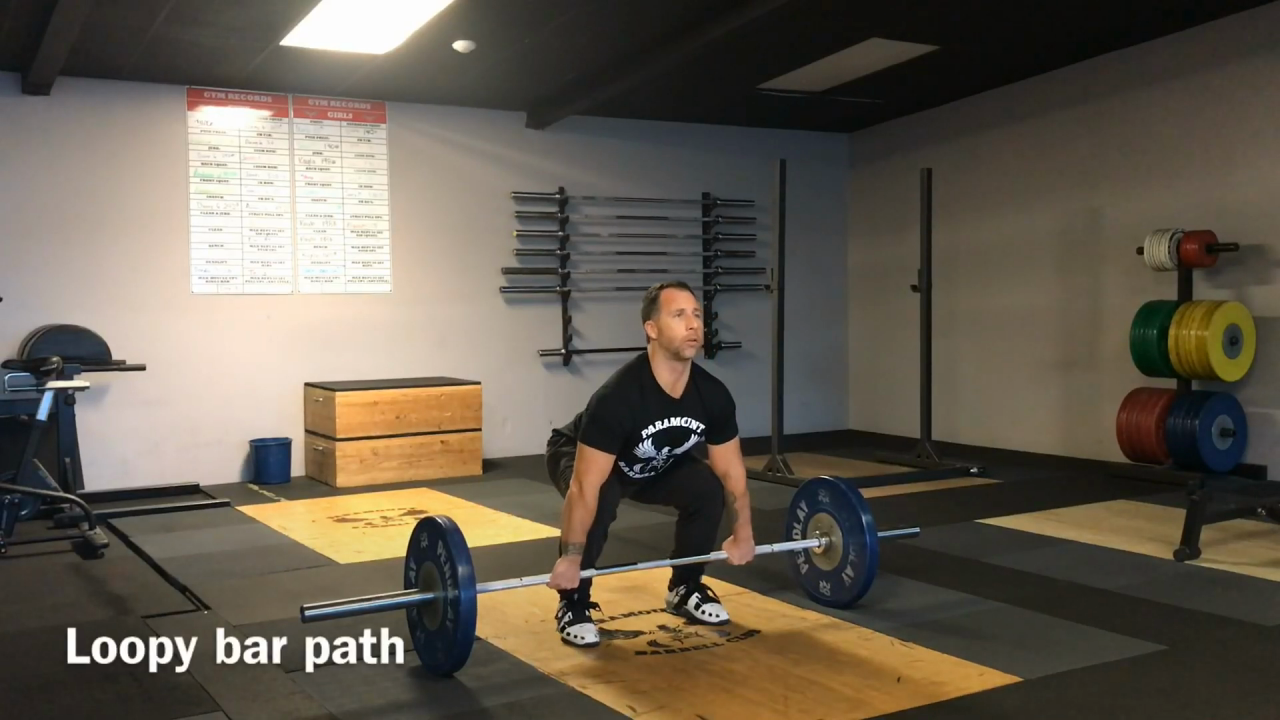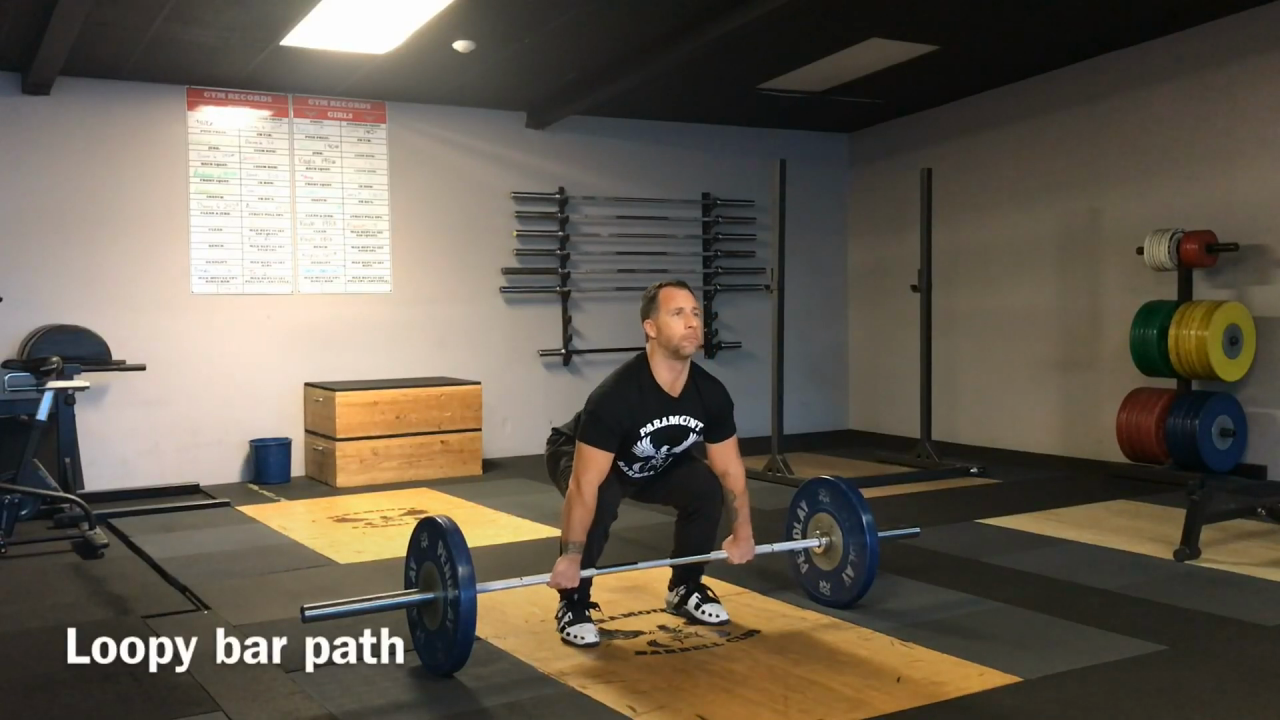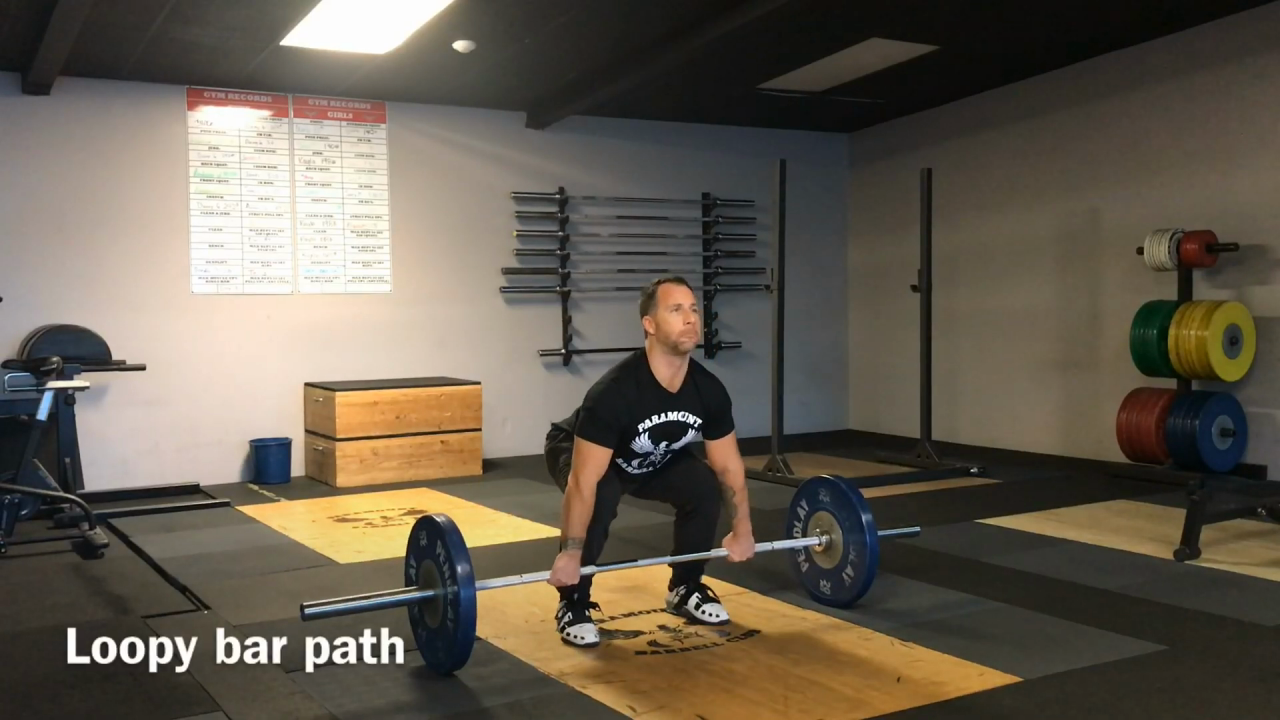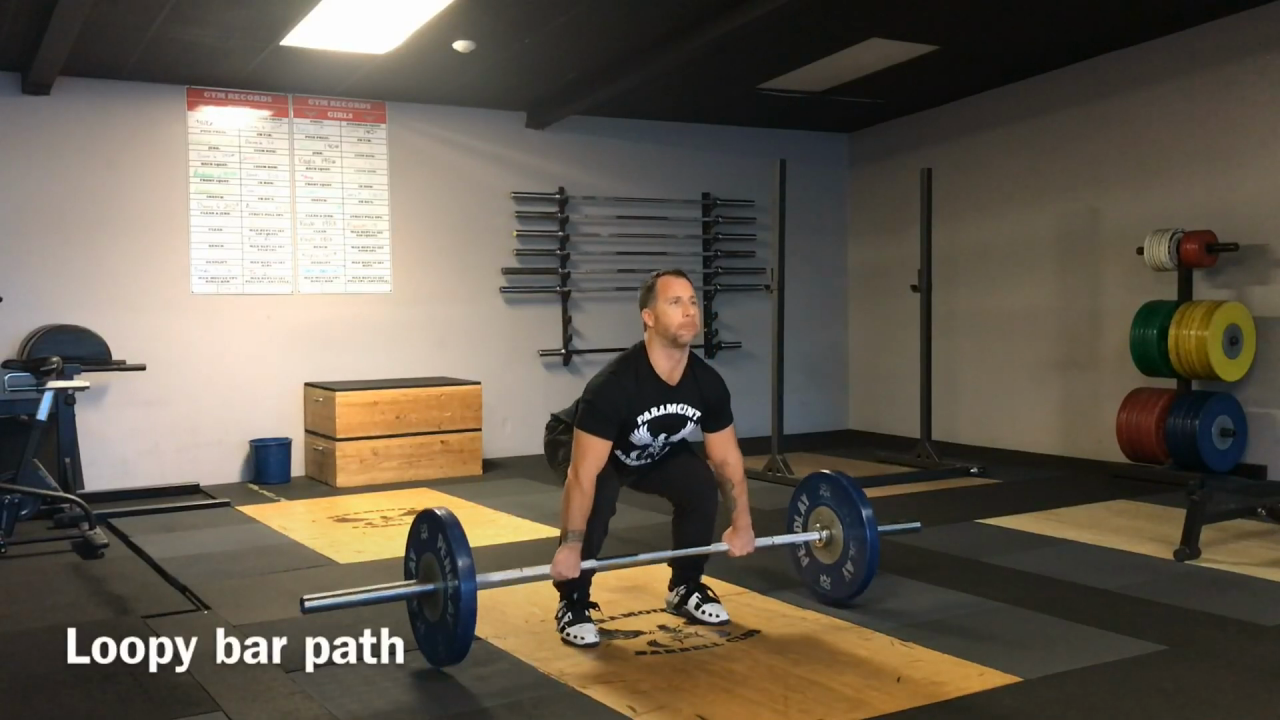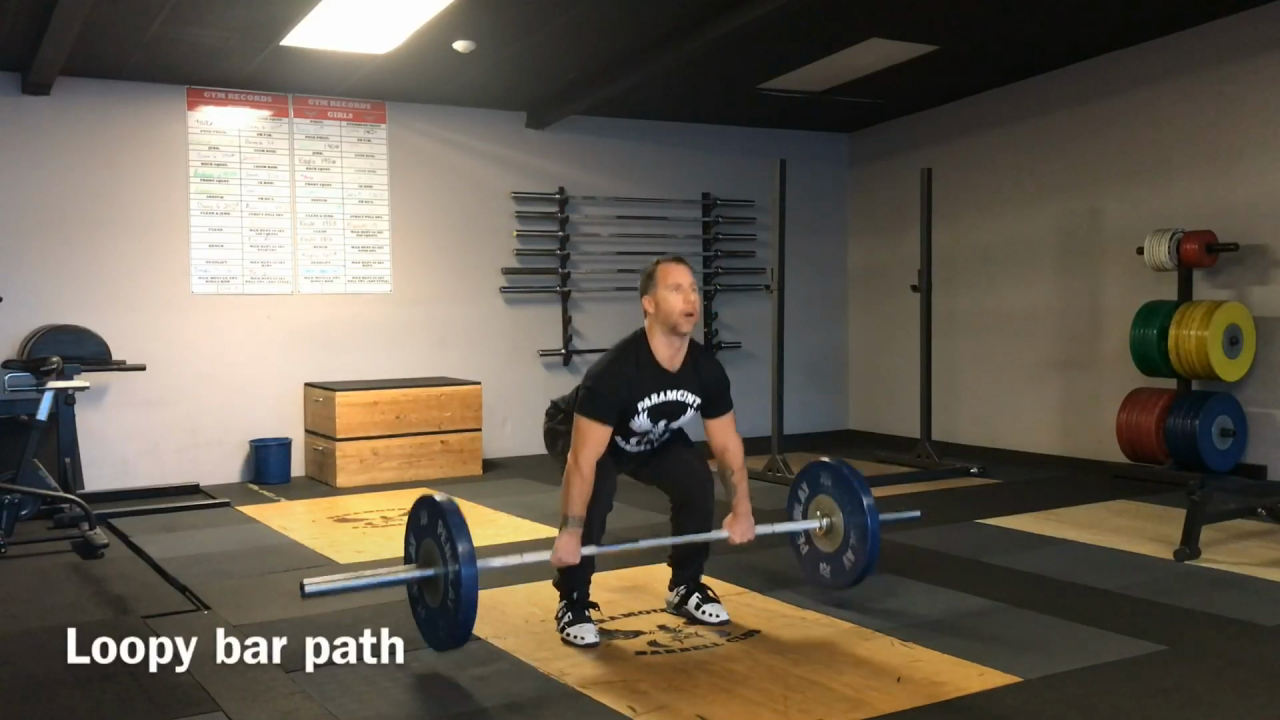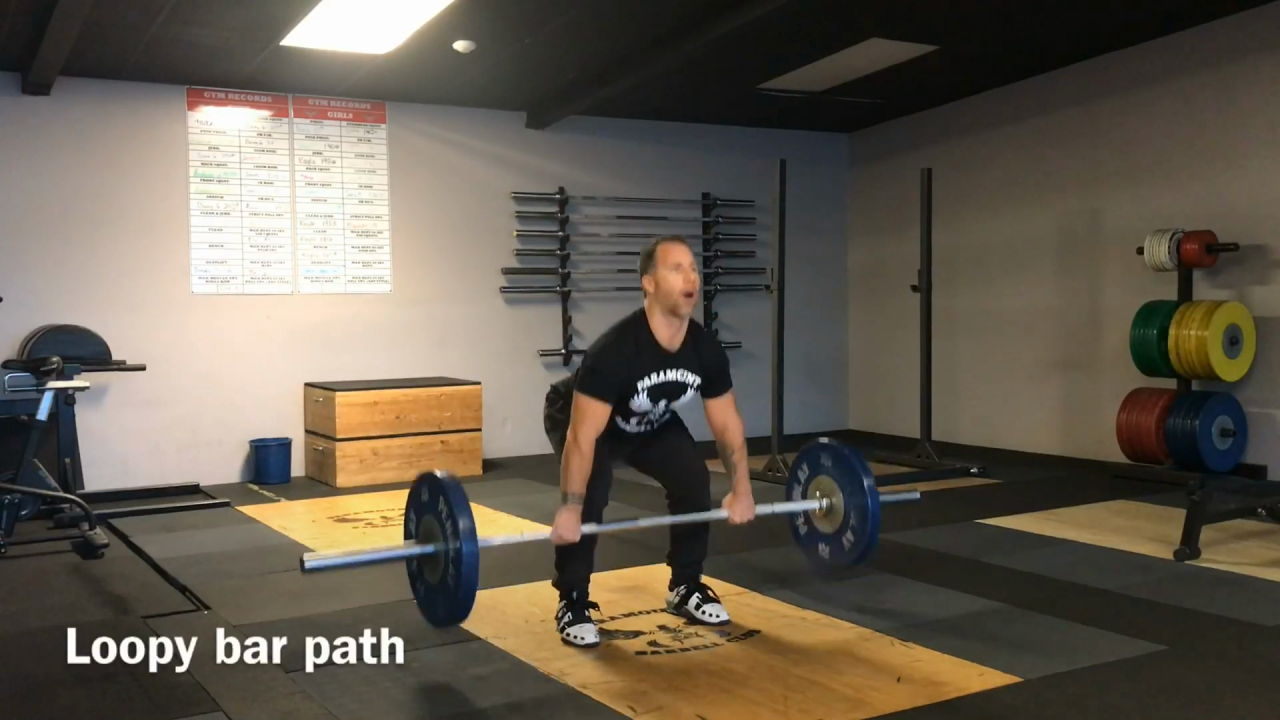
dt=0.1s
person 1, frame 1
left shoulder: (712, 394)
right shoulder: (619, 396)
left elbow: (731, 471)
right elbow: (585, 488)
left wrist: (742, 534)
right wrist: (570, 559)
right hip: (577, 456)
left knee: (708, 490)
right knee: (599, 504)
left ankle: (685, 589)
right ankle: (573, 605)
person 1, frame 2
left shoulder: (710, 394)
right shoulder: (617, 395)
left elbow: (730, 469)
right elbow: (584, 486)
left wrist: (742, 533)
right wrist: (570, 558)
right hip: (576, 455)
left knee: (706, 489)
right knee: (599, 504)
left ankle: (685, 589)
right ankle: (573, 605)
person 1, frame 3
left shoulder: (708, 390)
right shoulder: (616, 392)
left elbow: (729, 466)
right elbow: (583, 483)
left wrist: (742, 531)
right wrist: (570, 556)
right hip: (577, 450)
left knee: (704, 488)
right knee: (599, 504)
left ankle: (685, 589)
right ankle: (573, 605)
person 1, frame 4
left shoulder: (707, 384)
right shoulder: (615, 385)
left elbow: (728, 460)
right elbow: (583, 475)
left wrist: (742, 525)
right wrist: (570, 547)
right hip: (576, 443)
left knee: (700, 486)
right knee: (598, 501)
left ankle: (685, 588)
right ankle: (573, 605)
person 1, frame 5
left shoulder: (706, 369)
right shoulder: (616, 370)
left elbow: (727, 445)
right elbow: (585, 459)
left wrist: (741, 512)
right wrist: (570, 536)
left hip: (651, 437)
right hip: (576, 429)
left knee: (697, 484)
right knee: (595, 499)
left ankle: (686, 589)
right ankle: (572, 605)
person 1, frame 6
left shoulder: (706, 350)
right shoulder: (615, 350)
left elbow: (727, 424)
right elbow: (583, 437)
left wrist: (741, 491)
right wrist: (569, 511)
left hip: (650, 422)
right hip: (577, 415)
left knee: (692, 479)
right knee: (591, 490)
left ankle: (686, 588)
right ankle: (572, 604)
